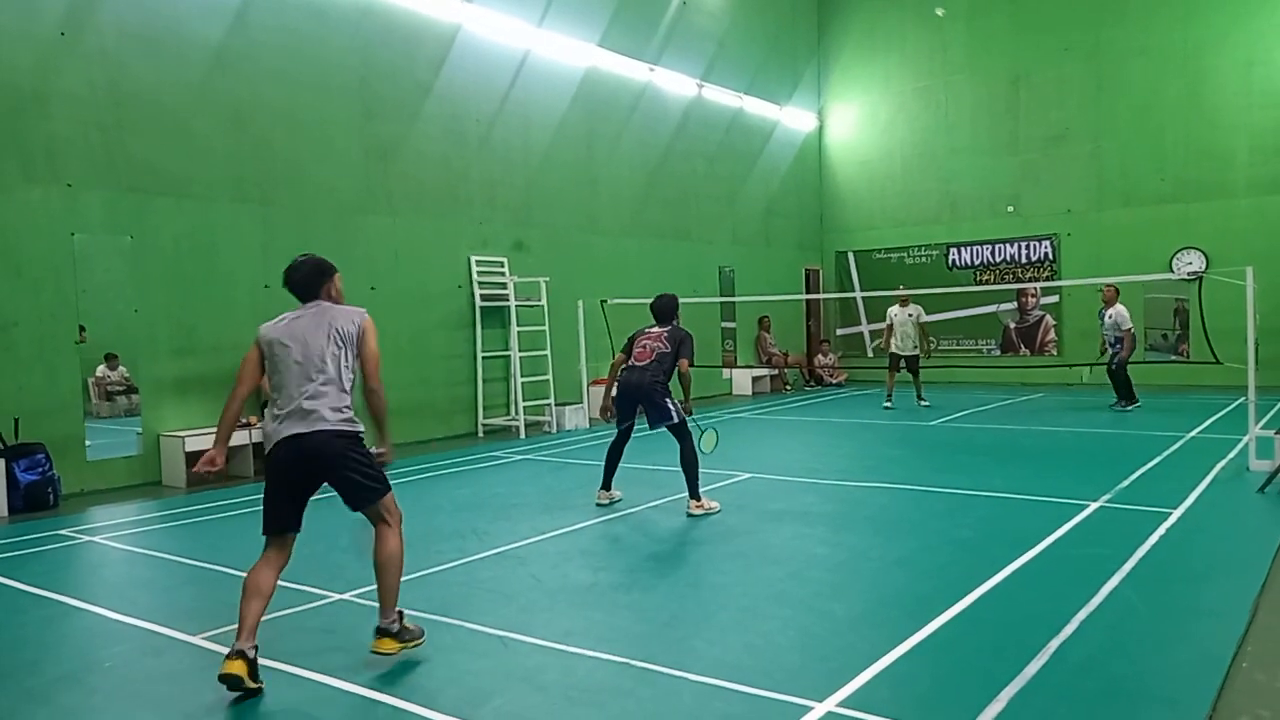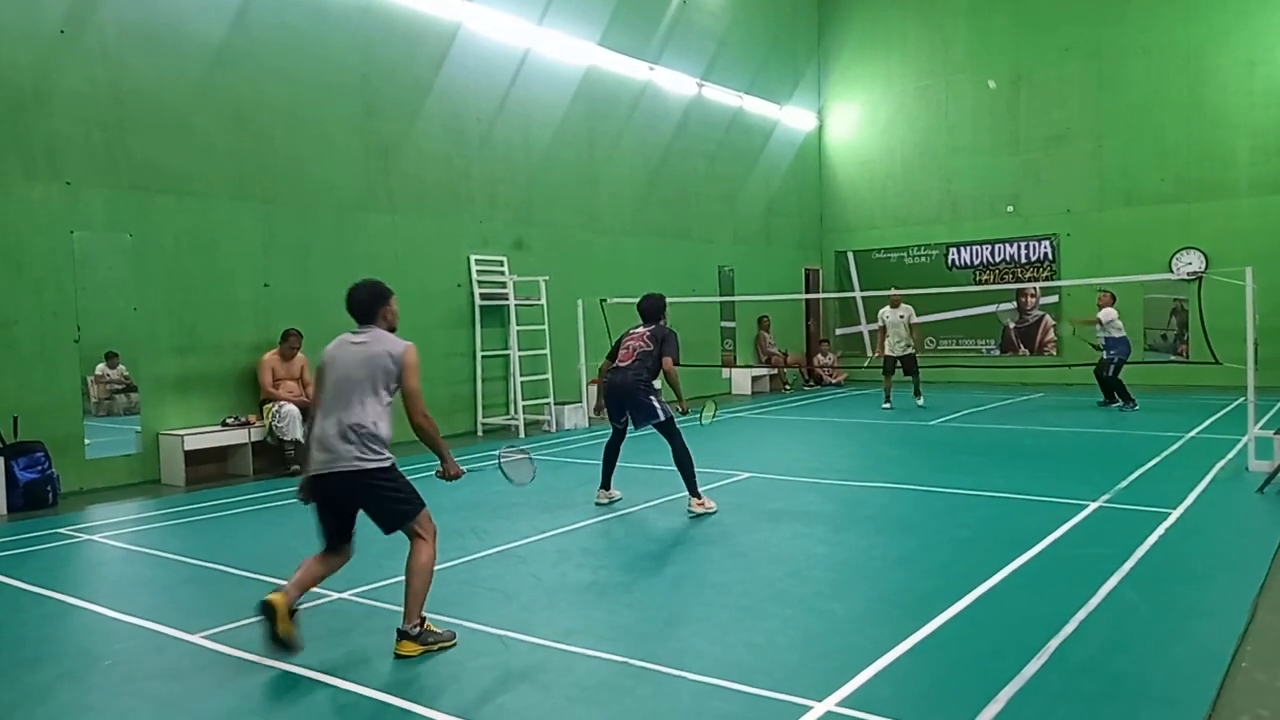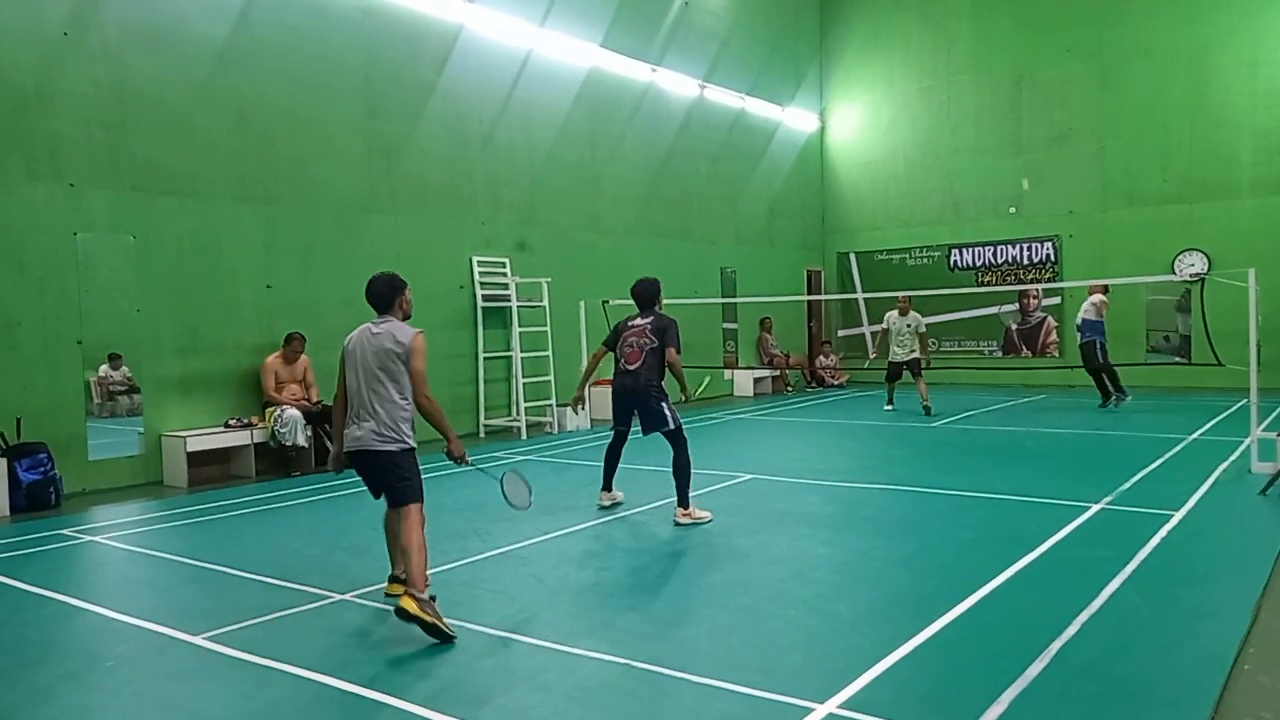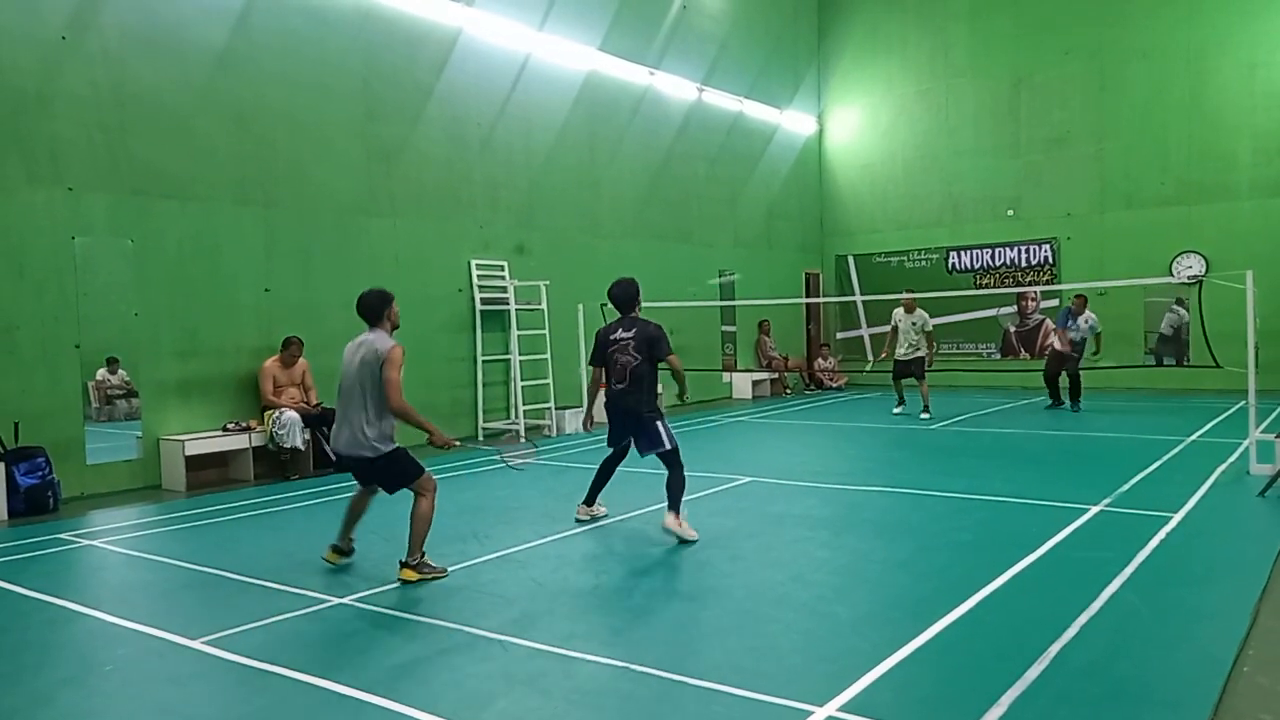
dt=0.3s
person 1, frame 1
left shoulder: (269, 330)
right shoulder: (357, 319)
left elbow: (240, 391)
right elbow: (372, 387)
left wrist: (219, 447)
right wrist: (384, 439)
left hip: (284, 445)
right hip: (335, 437)
left knee: (274, 553)
right knee: (388, 518)
left ankle: (241, 656)
right ankle: (390, 627)
person 1, frame 2
left shoulder: (332, 350)
right shoulder: (401, 350)
left elbow: (315, 416)
right elbow: (419, 418)
left wrist: (310, 469)
right wrist: (446, 457)
left hip: (324, 468)
right hip: (368, 465)
left knee: (335, 551)
right knee: (423, 533)
left ankle: (284, 600)
right ankle: (412, 631)
person 1, frame 3
left shoulder: (354, 338)
right shoulder: (411, 338)
left elbow: (339, 398)
right elbow: (423, 398)
left wrist: (337, 443)
right wrist: (451, 439)
left hip: (355, 445)
right hip: (390, 444)
left knee: (396, 503)
right knee: (412, 518)
left ankle: (399, 575)
right ankle: (417, 599)
person 1, frame 4
left shoulder: (353, 346)
right shoulder: (390, 349)
right elbow: (394, 404)
right wrist: (432, 431)
left hip: (344, 443)
right hip: (373, 446)
left knee: (370, 486)
right knee: (426, 487)
left ankle: (341, 546)
right ankle: (413, 563)
person 2, frame 1
left shoulder: (640, 333)
right shoulder: (681, 335)
left elbow: (616, 363)
right elbow: (683, 369)
left wrist: (606, 399)
right wrist: (687, 400)
left hip: (626, 384)
right hip: (652, 386)
left knee: (622, 436)
right knee: (685, 438)
left ankle: (605, 491)
right ankle: (696, 501)
person 2, frame 2
left shoulder: (628, 334)
right shoulder: (666, 333)
left elbow: (603, 367)
right elbow: (667, 367)
left wrist: (600, 399)
right wrist: (681, 400)
left hip: (611, 384)
right hip: (636, 385)
left knee: (617, 434)
right knee: (674, 437)
left ankle: (604, 490)
right ankle: (696, 499)
person 2, frame 3
left shoulder: (623, 324)
right shoulder: (665, 323)
left elbow: (597, 355)
right elbow: (671, 359)
left wrist: (581, 389)
right wrist: (684, 387)
left hip: (621, 387)
right hip: (649, 390)
left knee: (618, 437)
right knee: (679, 444)
left ankle: (607, 492)
right ankle: (684, 509)
person 2, frame 4
left shoulder: (603, 334)
right shoulder: (650, 330)
left elbow: (596, 377)
right elbow: (675, 366)
left wrist: (589, 411)
right wrist: (682, 390)
left hip: (615, 406)
right hip: (643, 409)
left knee: (617, 454)
right knee: (674, 464)
left ankle: (586, 506)
right ankle: (673, 516)
